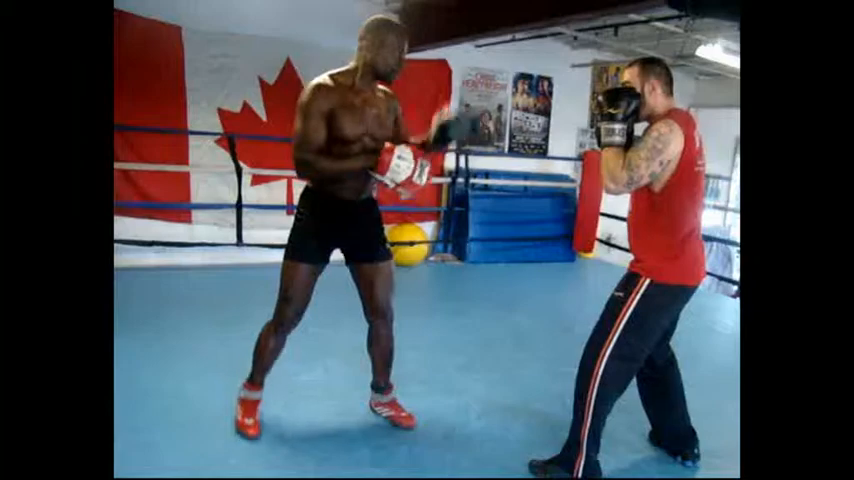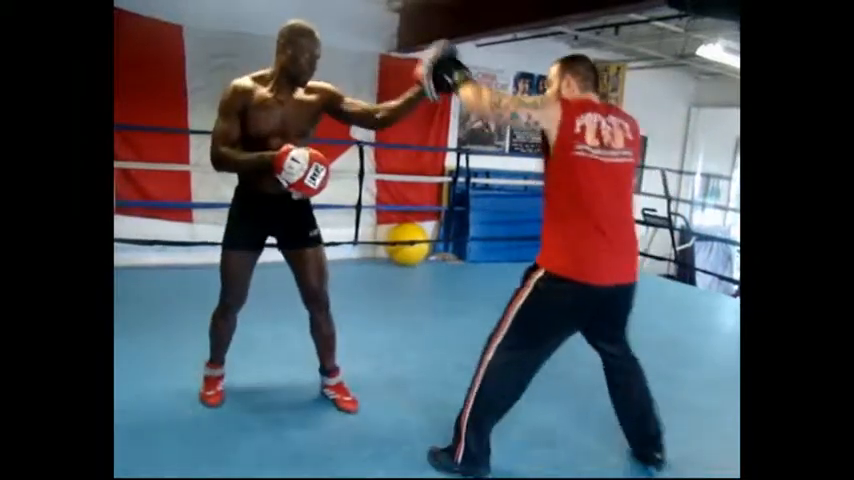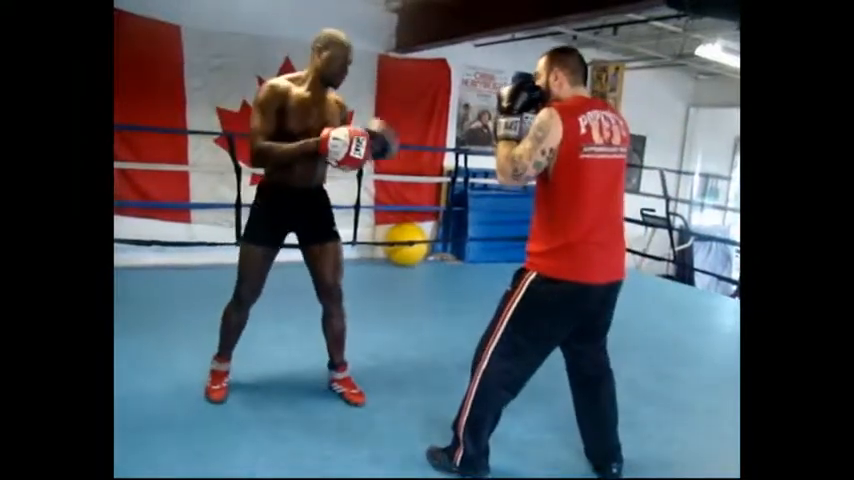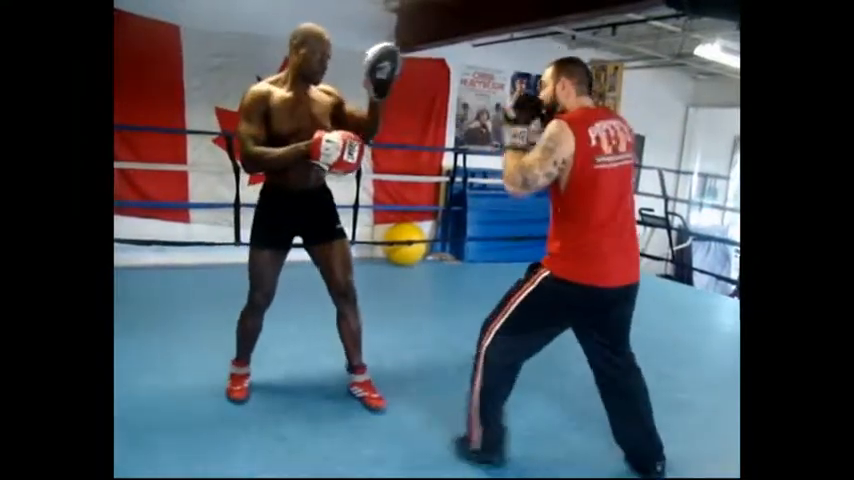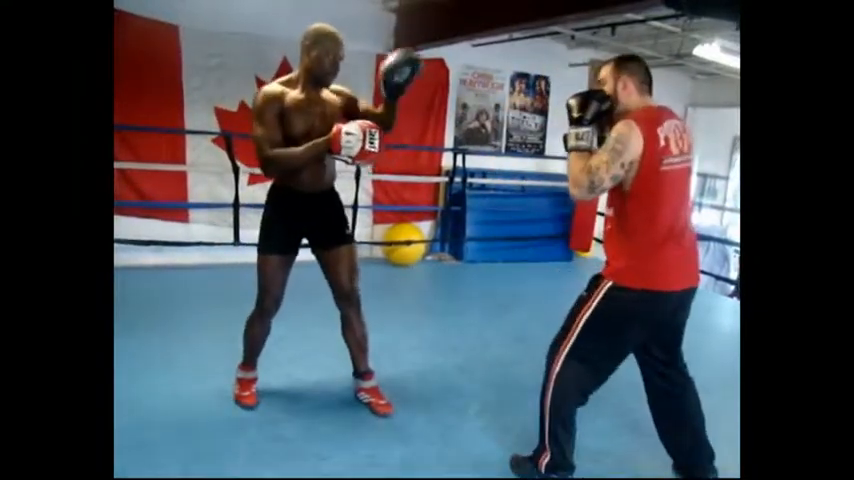
dt=1s
person 1, frame 1
left shoulder: (667, 130)
right shoulder: (680, 125)
left elbow: (617, 181)
right elbow: (639, 177)
left wrist: (612, 126)
right wrist: (617, 126)
left hip: (661, 271)
right hip: (678, 267)
left knee: (604, 361)
right knee: (653, 354)
right ankle: (680, 441)
person 1, frame 2
left shoulder: (559, 113)
right shoulder: (628, 126)
left elbow: (490, 105)
left wrist: (458, 78)
left hip: (567, 270)
right hip: (621, 272)
left knee: (504, 356)
right knee: (618, 355)
right ankle: (649, 445)
person 1, frame 3
left shoulder: (556, 118)
right shoulder: (615, 121)
left elbow: (510, 173)
left wrist: (509, 119)
left hip: (558, 271)
right hip: (607, 271)
left knee: (498, 360)
right knee: (591, 363)
person 1, frame 4
left shoulder: (563, 128)
right shoulder: (620, 127)
left elbow: (519, 183)
left wrist: (518, 130)
left hip: (570, 274)
right hip: (622, 274)
left knee: (499, 341)
right knee: (617, 363)
left ankle: (484, 441)
person 1, frame 5
left shoulder: (631, 129)
right shoulder: (673, 125)
left elbow: (583, 188)
left wrist: (579, 130)
right wrist: (600, 129)
left hip: (636, 280)
right hip: (679, 278)
left knee: (568, 364)
right knee: (667, 371)
person 2, frame 1
left shoulder: (388, 101)
right shoulder: (323, 92)
left elbow: (399, 150)
right elbow: (304, 163)
left wrist: (431, 140)
right wrist: (369, 161)
left hip: (364, 213)
right hip: (319, 211)
left knee: (382, 314)
right knee: (287, 316)
left ankle: (382, 395)
right ankle: (251, 393)
person 2, frame 2
left shoulder: (319, 95)
right shoulder: (242, 92)
left elbow: (375, 118)
right elbow: (218, 156)
left wrist: (419, 92)
right wrist: (267, 159)
left hip: (294, 205)
right hip: (250, 205)
left knee: (318, 300)
right knee: (231, 301)
left ankle: (330, 378)
right ankle: (214, 371)
person 2, frame 3
left shoulder: (336, 105)
right shoulder: (277, 91)
left elbow: (338, 153)
right elbow: (258, 151)
left wrist: (364, 146)
right wrist: (315, 144)
left hip: (314, 201)
right hip: (273, 199)
left knee: (332, 293)
right knee: (245, 294)
left ankle: (339, 372)
right ankle: (221, 366)
person 2, frame 4
left shoulder: (329, 98)
right shoulder: (261, 96)
left elbow: (366, 134)
right elbow: (249, 158)
left wrist: (378, 96)
right wrist: (306, 148)
left hip: (318, 201)
right hip: (276, 203)
left knee: (344, 291)
right knee: (259, 299)
left ankle: (358, 376)
right ankle: (240, 369)
person 2, frame 5
left shoulder: (340, 98)
right shoulder: (273, 97)
left elbow: (379, 123)
right elbow: (269, 161)
left wrist: (393, 91)
right wrist: (327, 142)
left hip: (327, 204)
right hip: (285, 206)
left knee: (349, 298)
right knee: (268, 304)
left ankle: (365, 381)
right ankle: (247, 374)
